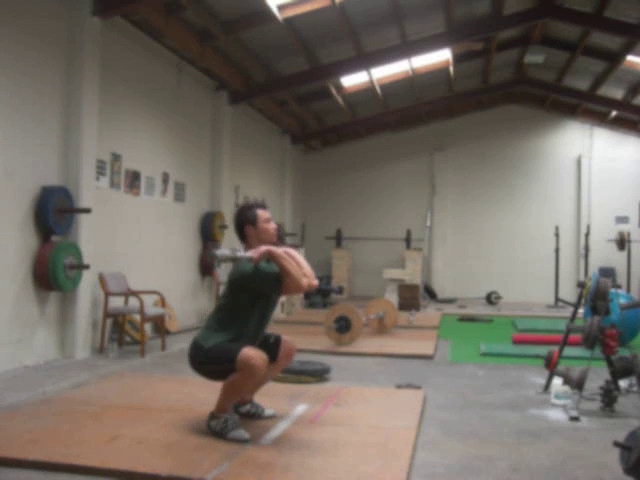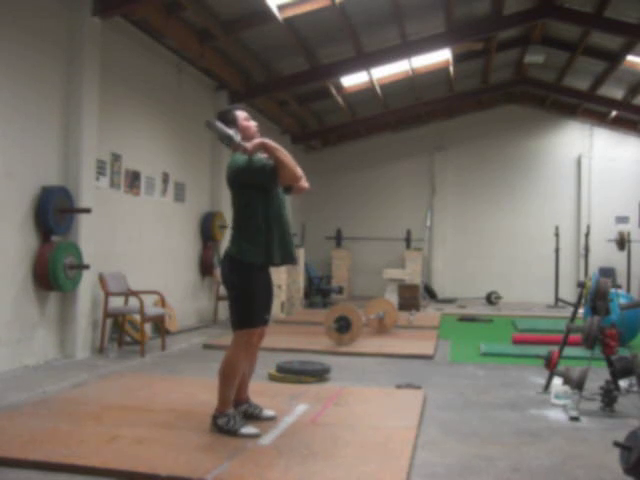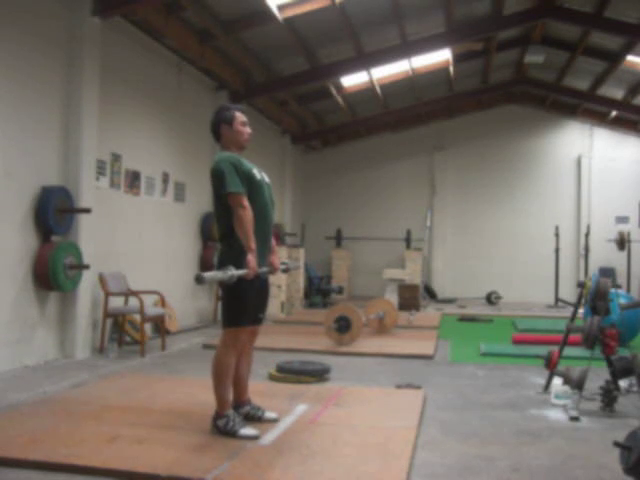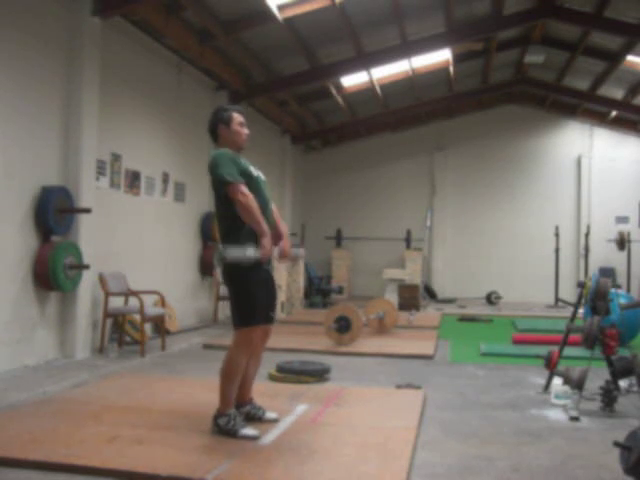
dt=1s
person 1, frame 1
left shoulder: (266, 264)
right shoulder: (250, 269)
left elbow: (311, 282)
right elbow: (300, 285)
left wrist: (288, 252)
right wrist: (275, 252)
left hip: (235, 340)
right hip: (210, 349)
left knee: (286, 349)
right knee: (255, 362)
left ankle: (243, 400)
right ankle: (220, 416)
person 1, frame 2
left shoulder: (260, 163)
right shoulder: (243, 165)
left elbow: (301, 184)
right elbow: (291, 175)
left wrist: (273, 152)
right wrist: (267, 144)
left hip: (258, 263)
right hip: (244, 263)
left knee: (255, 337)
right knee: (244, 339)
left ankle: (241, 402)
right ankle: (223, 414)
person 1, frame 3
left shoulder: (247, 165)
right shoulder: (226, 163)
right elbow: (241, 208)
left wrist: (271, 252)
right wrist: (249, 253)
left hip: (257, 264)
right hip: (239, 264)
left knee: (249, 337)
right knee: (233, 338)
left ankle: (243, 403)
right ankle: (223, 415)
person 1, frame 4
left shoulder: (244, 163)
right shoulder: (222, 158)
left elbow: (265, 206)
right elbow: (241, 196)
left wrist: (283, 237)
right wrist: (264, 235)
left hip: (260, 264)
right hip: (243, 263)
left knee: (260, 337)
right knee: (247, 337)
left ankle: (244, 403)
right ankle: (224, 414)
